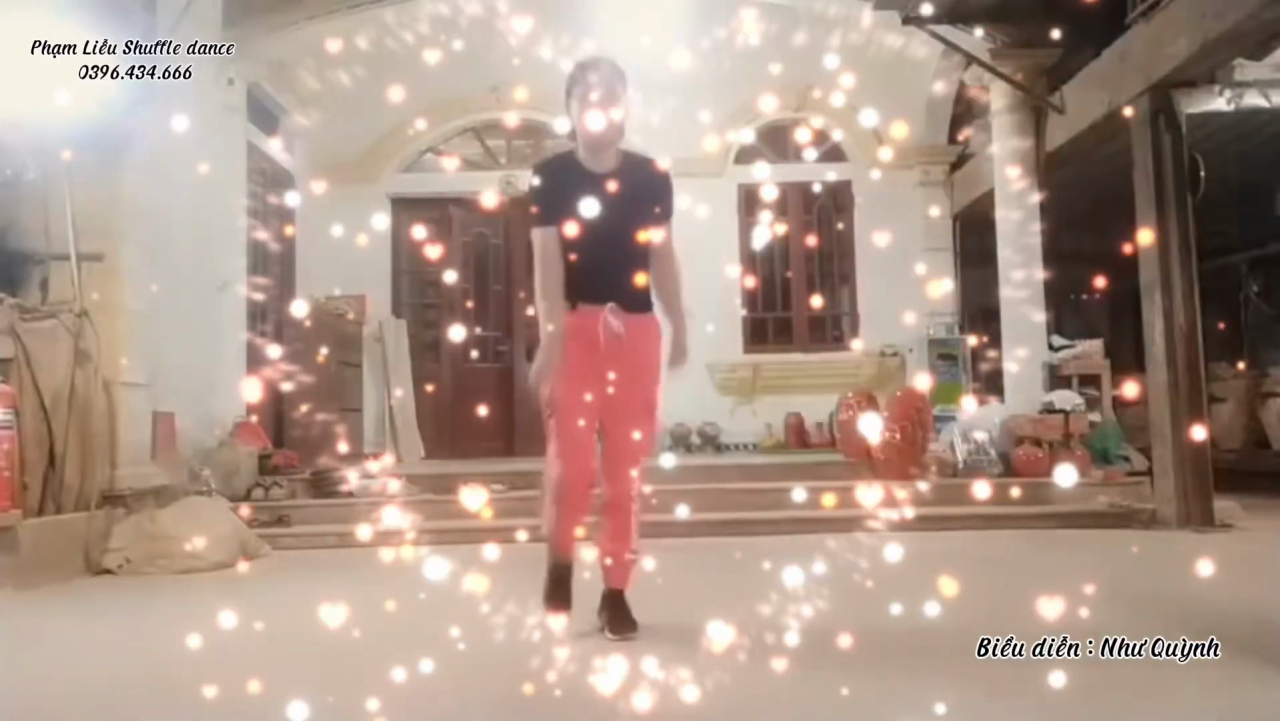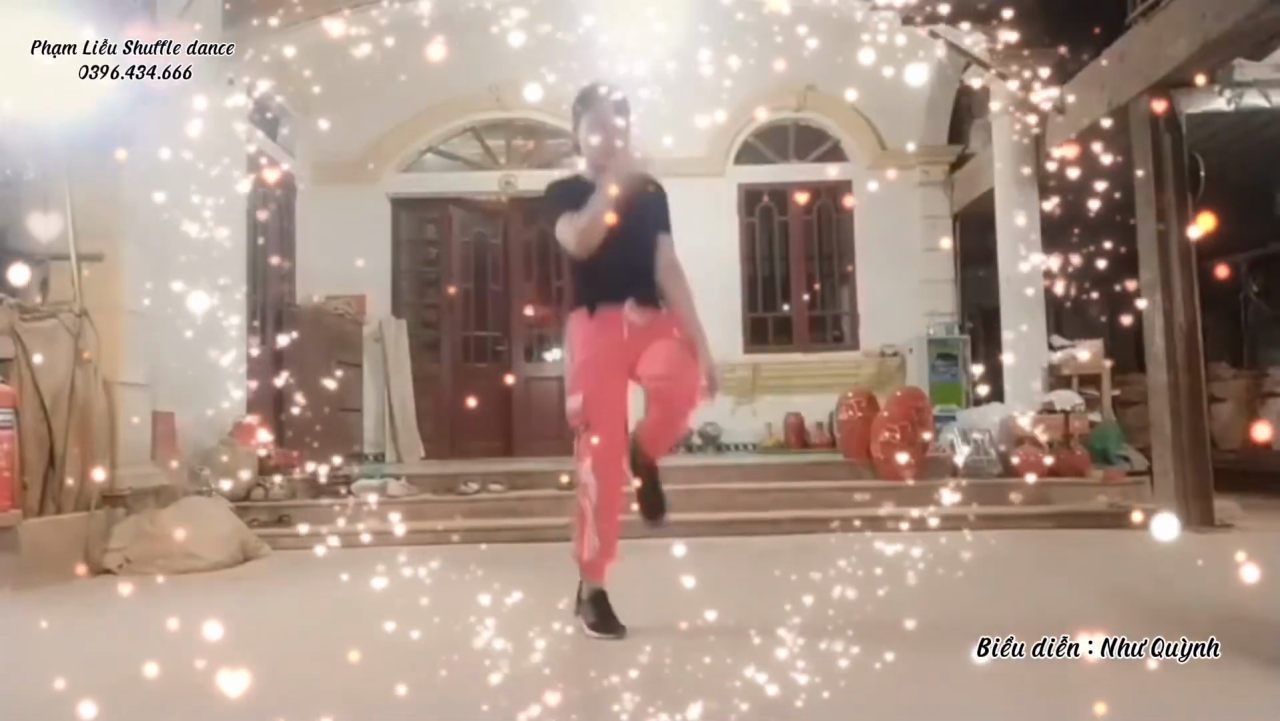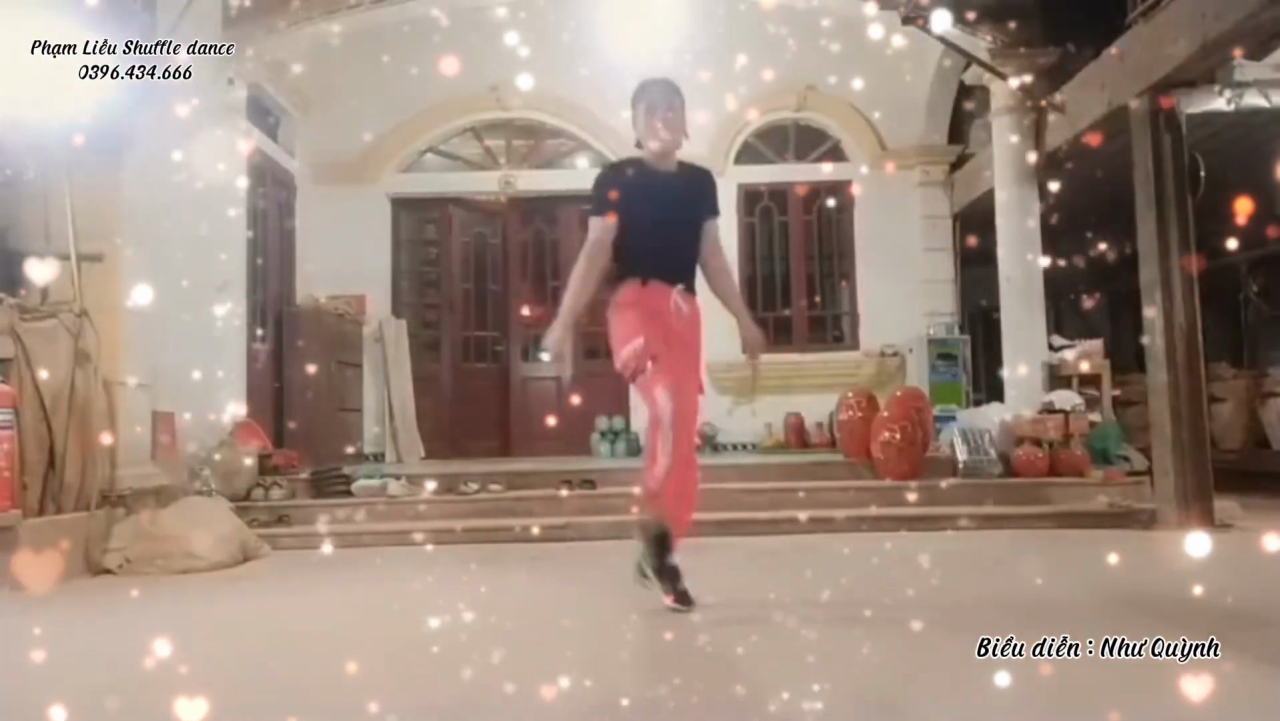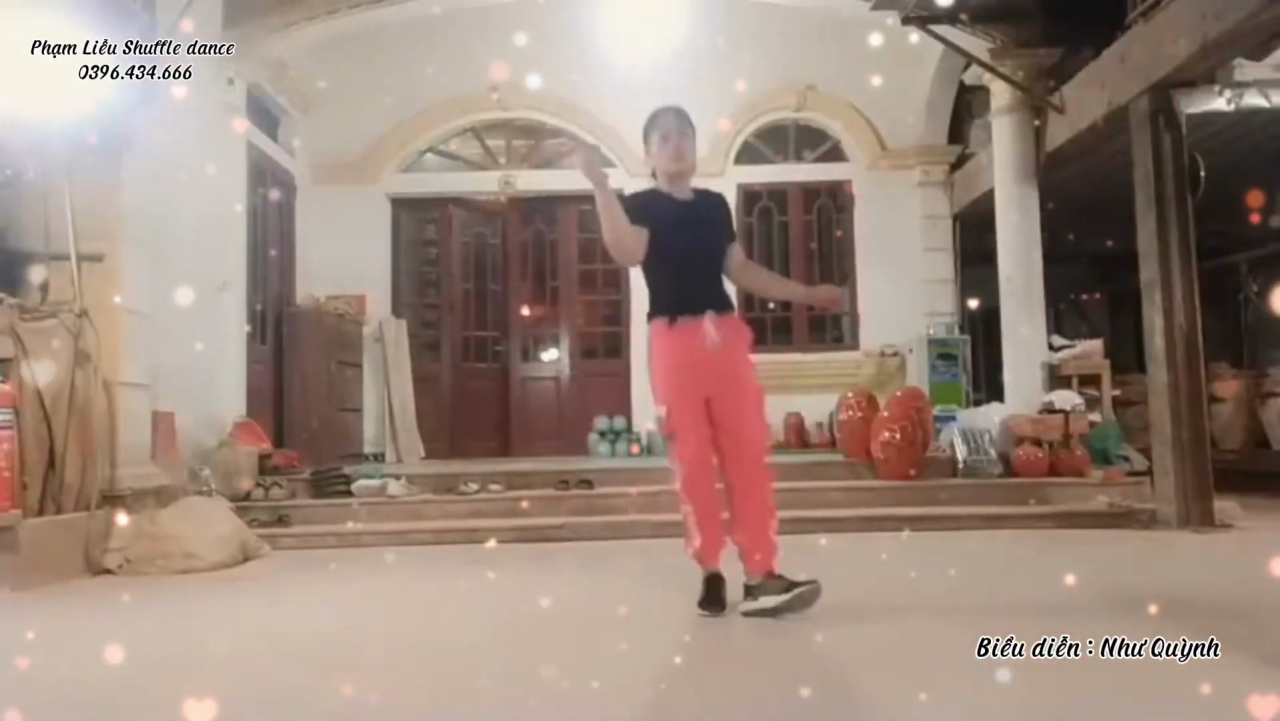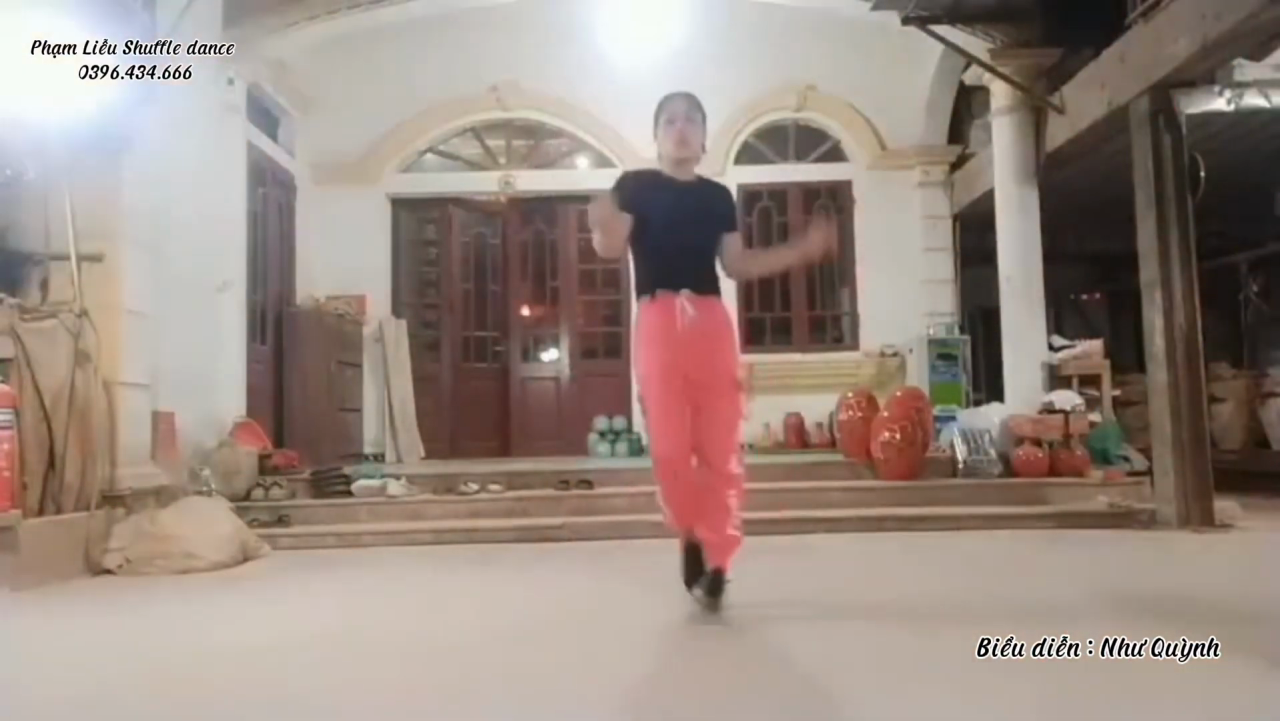
dt=0.7s
person 1, frame 1
left shoulder: (650, 176)
right shoulder: (551, 174)
right elbow: (547, 262)
left wrist: (678, 327)
right wrist: (551, 338)
left hip: (635, 330)
right hip: (575, 330)
left knee: (626, 469)
right knee: (570, 461)
left ankle: (615, 590)
right ankle: (560, 559)
person 1, frame 2
left shoulder: (653, 193)
right shoulder: (565, 194)
left elbow: (669, 271)
right elbow: (578, 242)
left wrist: (699, 342)
right wrist: (610, 185)
left hip: (653, 323)
right hip: (595, 329)
left knee: (678, 385)
right knee: (600, 464)
left ankle: (646, 456)
right ankle: (591, 590)
person 1, frame 3
left shoulder: (700, 182)
right shoulder: (617, 178)
left elbow: (712, 257)
right elbow: (595, 252)
left wrist: (744, 320)
right wrist: (564, 321)
left hip: (685, 312)
right hip: (635, 305)
left knee: (682, 439)
right knee: (671, 407)
left ankle: (662, 557)
right ankle: (658, 523)
person 1, frame 4
left shoulder: (715, 204)
right shoulder: (639, 206)
left elbow: (742, 271)
right elbow: (628, 252)
left wrist: (809, 294)
right wrist: (601, 188)
left hip: (727, 338)
right hip: (674, 340)
left knee: (750, 460)
right knee: (693, 466)
left ankle: (761, 580)
right ankle: (710, 572)
person 1, frame 5
left shoulder: (718, 197)
right shoulder: (635, 185)
left elbow: (738, 263)
right elbow: (610, 245)
left wrist: (802, 249)
right wrist: (602, 221)
left hip: (711, 323)
right hip: (659, 324)
left knee: (720, 449)
right knee: (669, 446)
left ankle: (716, 566)
right ankle: (690, 540)
